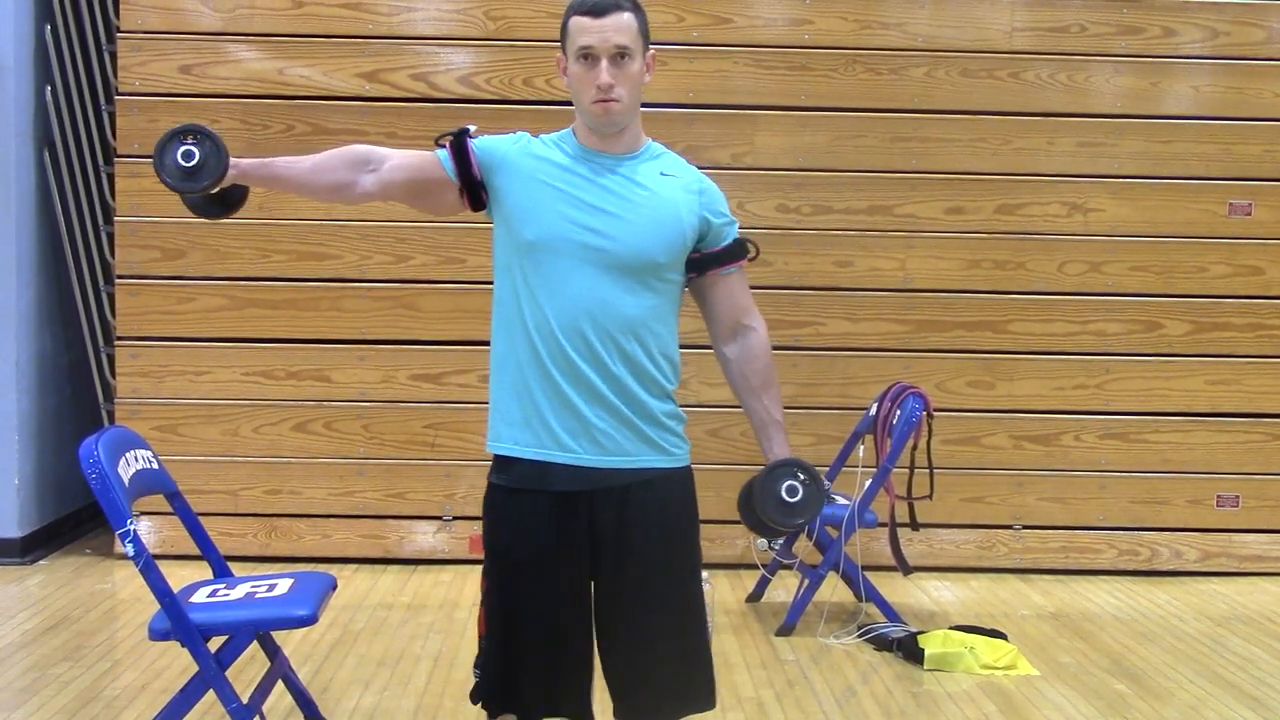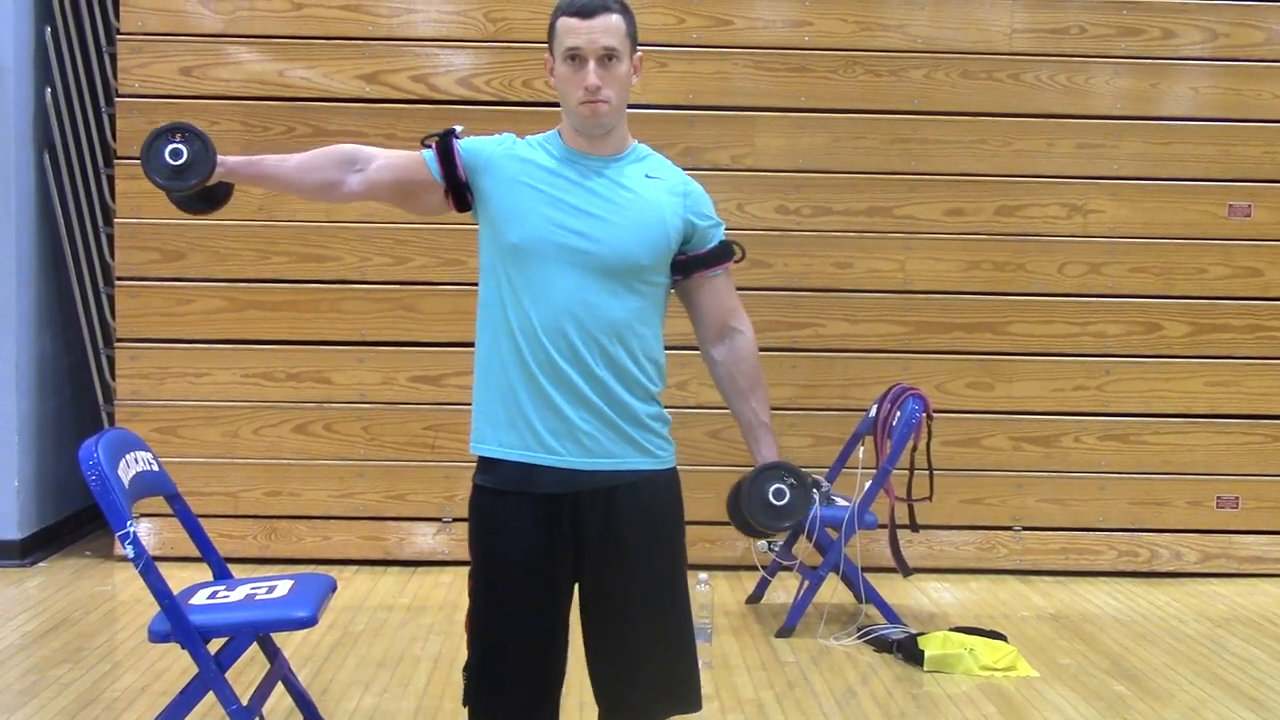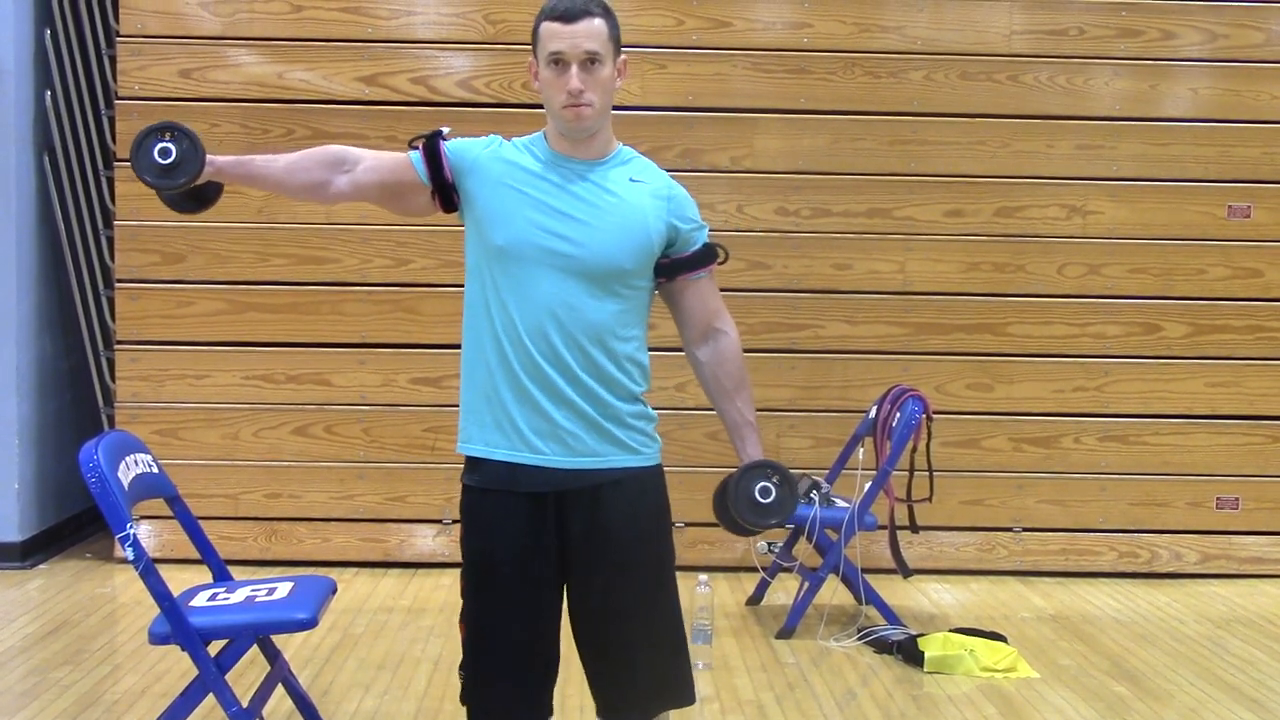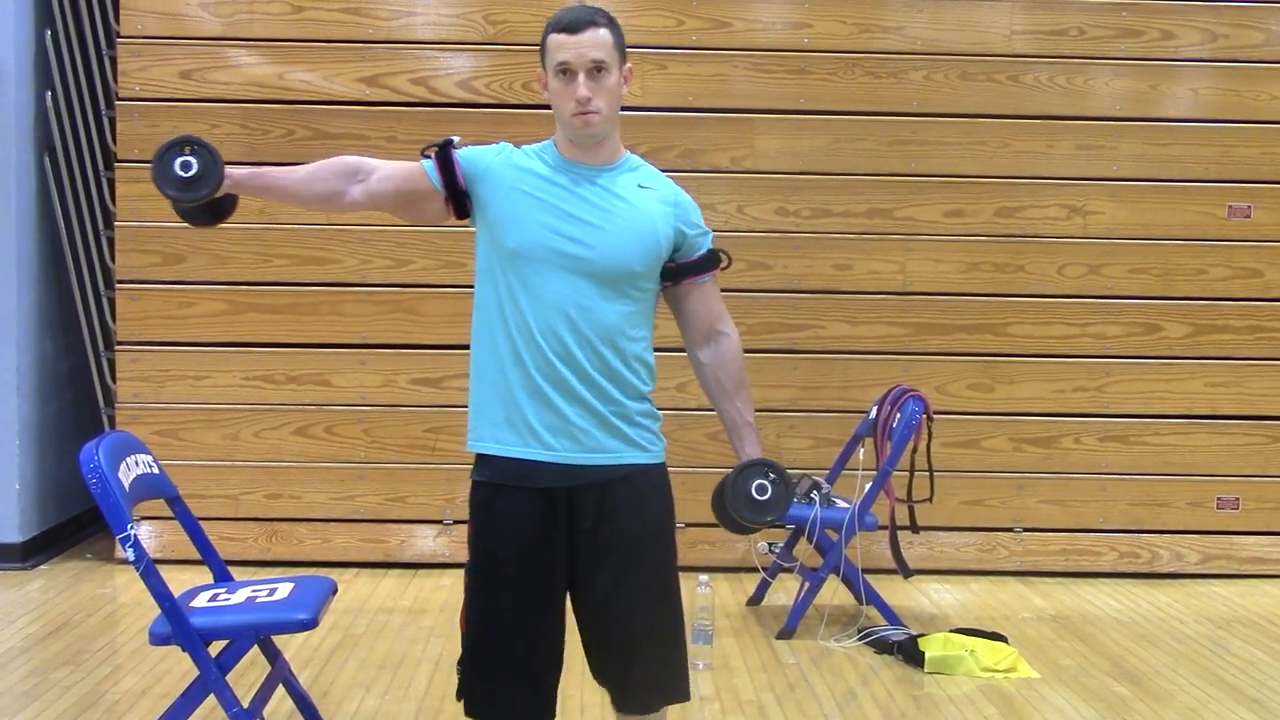
dt=0.3s
person 1, frame 1
left shoulder: (695, 194)
right shoulder: (509, 163)
left elbow: (740, 334)
right elbow: (371, 172)
left wrist: (778, 452)
right wrist: (242, 169)
left hip: (649, 475)
right hip: (530, 470)
person 1, frame 2
left shoulder: (680, 196)
right shoulder: (495, 165)
left elbow: (727, 336)
right elbow: (358, 172)
left wrist: (766, 454)
right wrist: (228, 166)
left hip: (636, 477)
right hip: (516, 473)
person 1, frame 3
left shoulder: (663, 199)
right shoulder: (481, 167)
left elbow: (711, 337)
right elbow: (346, 172)
left wrist: (750, 454)
right wrist: (219, 166)
left hip: (622, 474)
right hip: (504, 472)
person 1, frame 4
left shoulder: (668, 204)
right shoulder: (493, 173)
left elbow: (712, 339)
right elbow: (362, 182)
left wrist: (749, 452)
right wrist: (236, 178)
left hip: (627, 472)
right hip: (514, 470)
